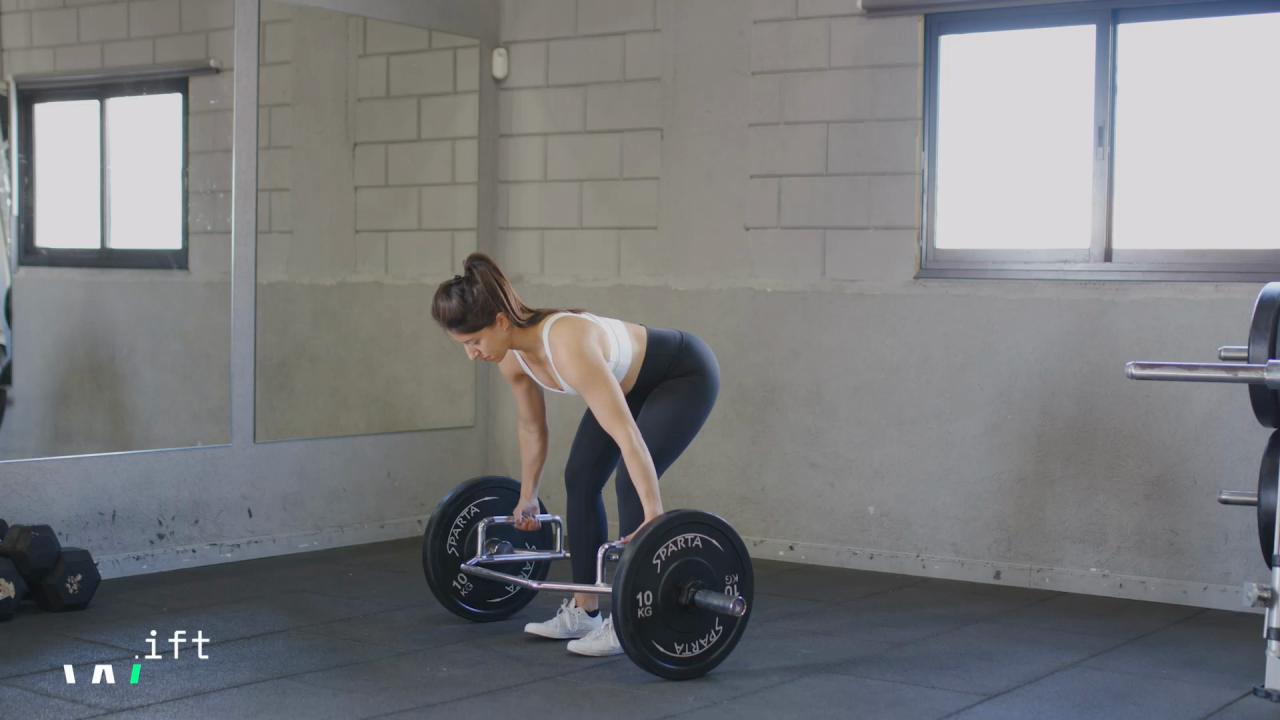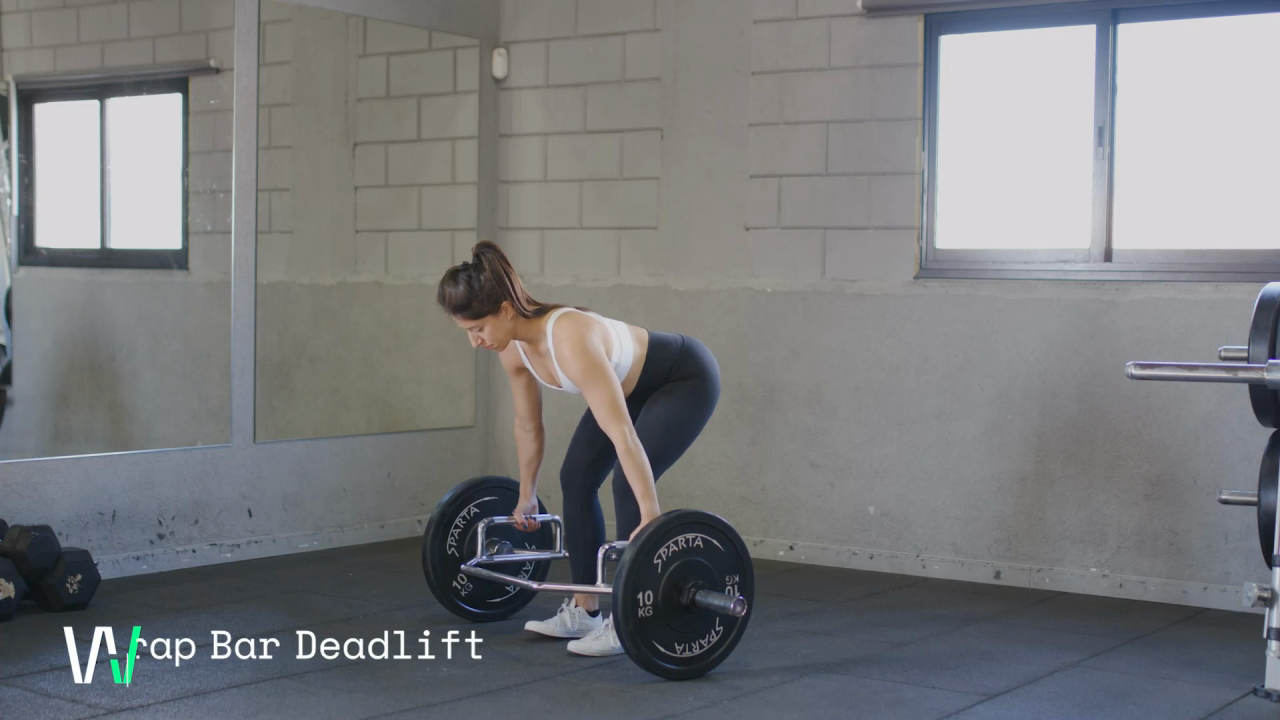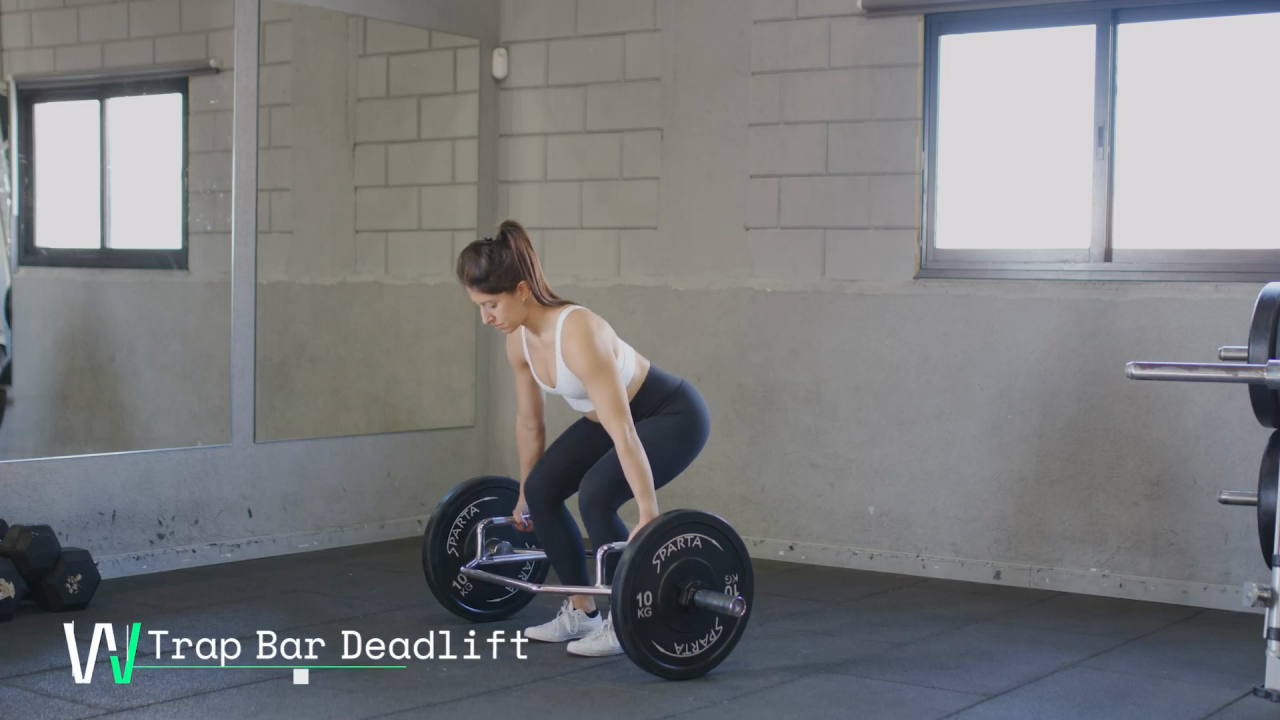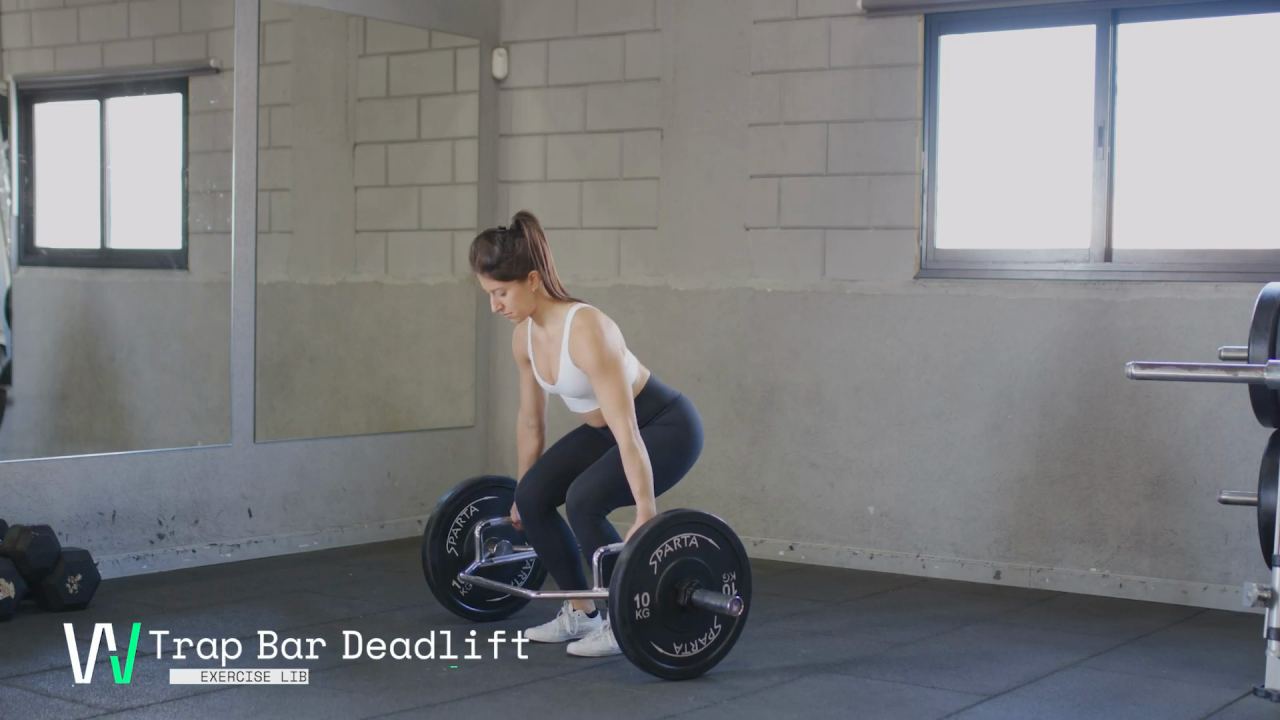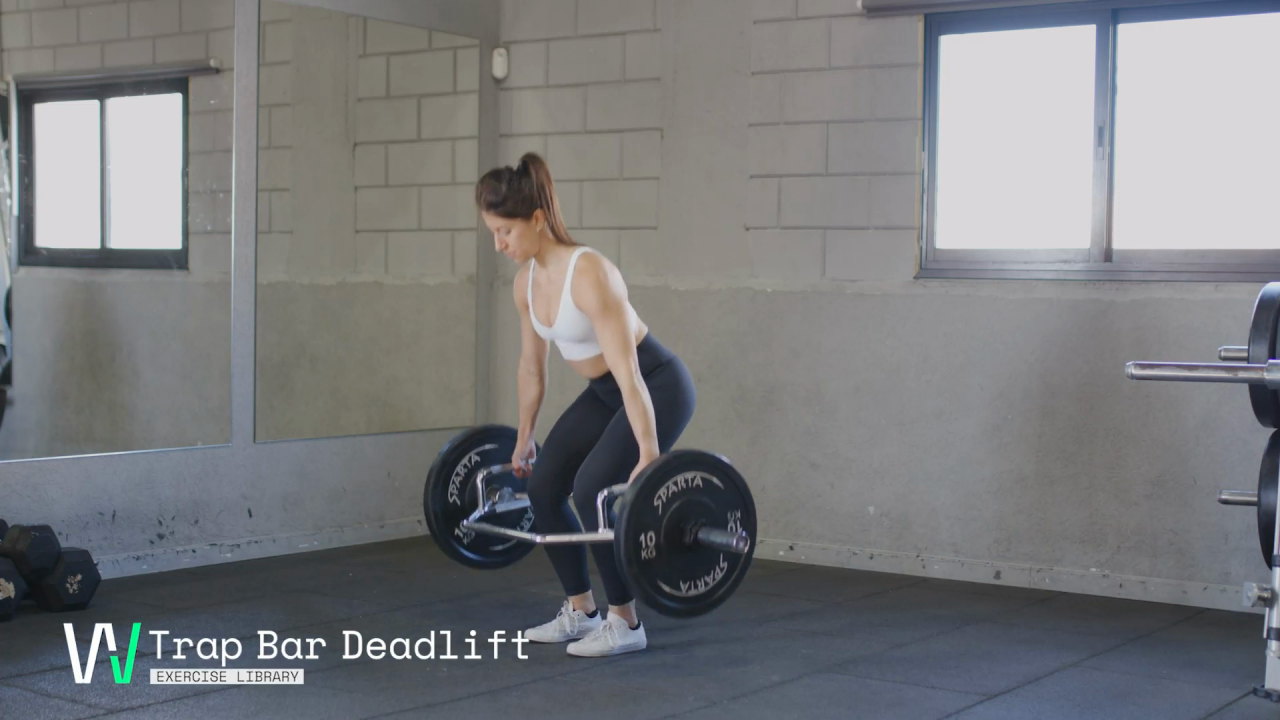
dt=0.4s
person 1, frame 1
left shoulder: (568, 346)
right shoulder: (513, 354)
left elbow: (627, 435)
right elbow: (532, 427)
left wrist: (654, 519)
right wrist: (528, 496)
left hip: (685, 374)
right hip: (632, 380)
left knee: (631, 483)
right knee: (580, 477)
right ankle: (583, 610)
person 1, frame 2
left shoulder: (570, 340)
right shoulder: (513, 348)
left elbow: (621, 434)
right elbow: (528, 425)
left wrist: (651, 517)
right wrist: (526, 496)
left hip: (686, 378)
right hip: (632, 383)
left knee: (628, 484)
right knee: (576, 477)
right ankle: (583, 610)
person 1, frame 3
left shoulder: (579, 335)
right shoulder: (519, 339)
left elbow: (623, 433)
right elbow: (529, 422)
left wrist: (649, 518)
right wrist: (526, 497)
left hip: (675, 414)
right hip: (612, 413)
left knee: (598, 494)
right knee: (542, 489)
right ankle: (581, 611)
person 1, frame 4
left shoulder: (587, 332)
right shoulder: (525, 335)
left elbow: (626, 432)
right elbow: (530, 420)
left wrist: (647, 517)
right wrist: (518, 494)
left hip: (667, 426)
right hip: (605, 429)
left knee: (584, 500)
right knee: (531, 498)
right ankle: (581, 611)
person 1, frame 5
left shoulder: (589, 274)
right shoulder: (527, 281)
left elbow: (629, 374)
right elbow: (532, 367)
left wrist: (649, 459)
right wrist: (523, 442)
left hip: (658, 386)
right hip: (603, 392)
left knee: (592, 490)
right knee: (542, 485)
left ankle: (626, 622)
right ankle: (581, 611)
